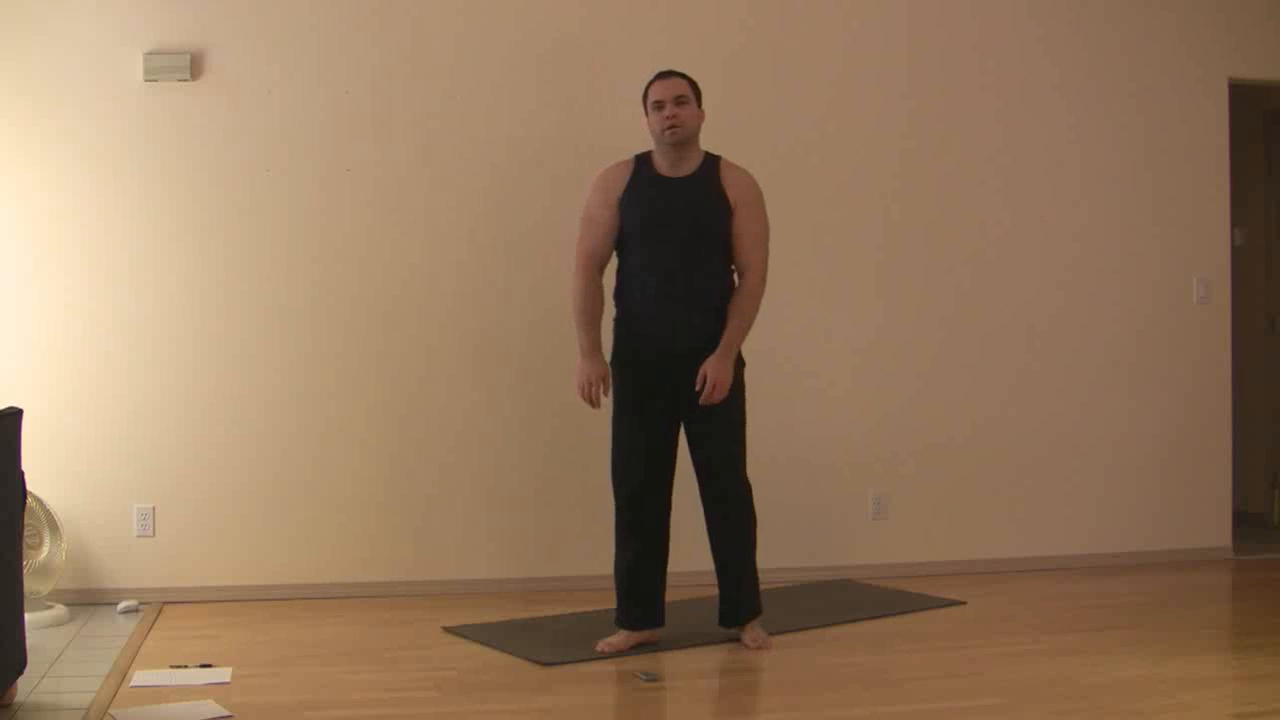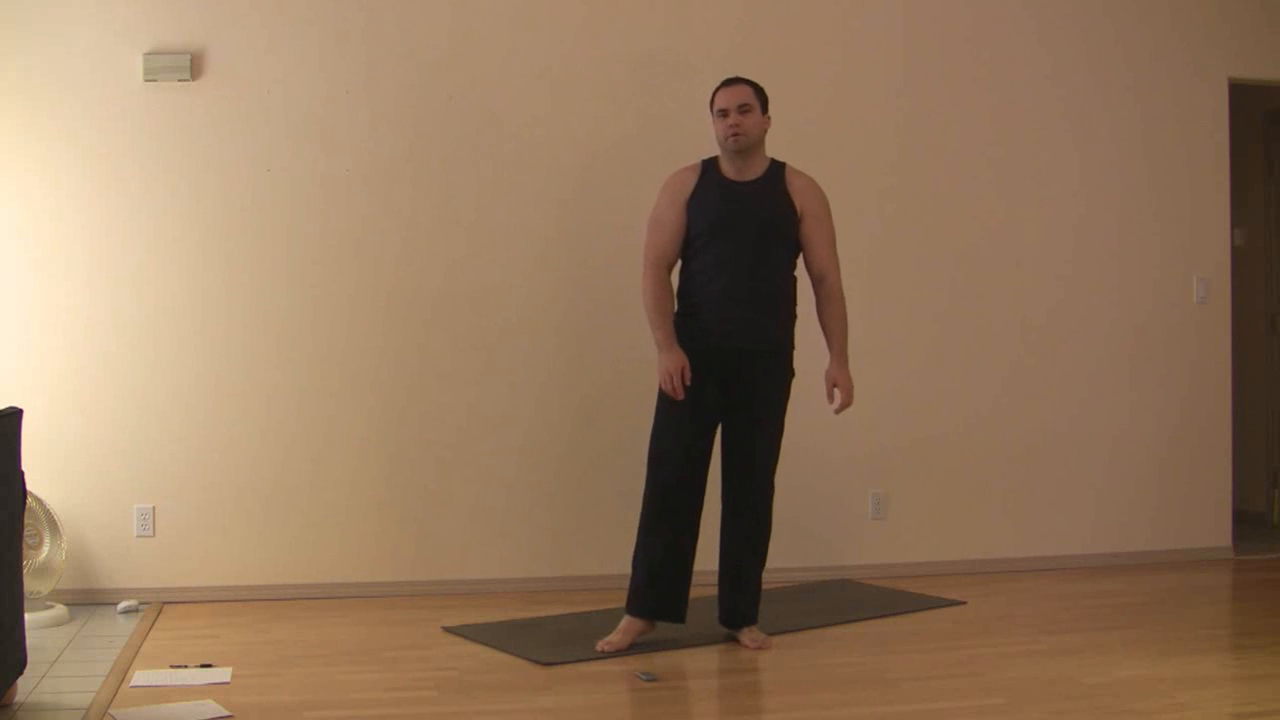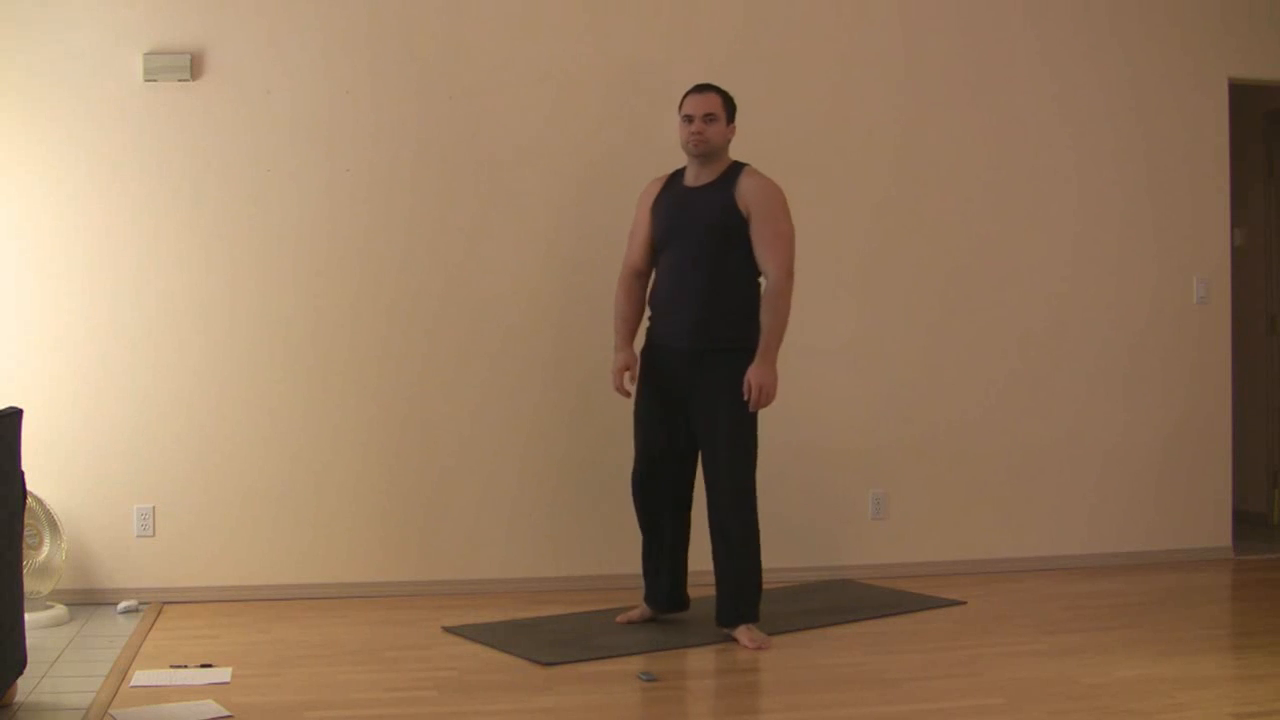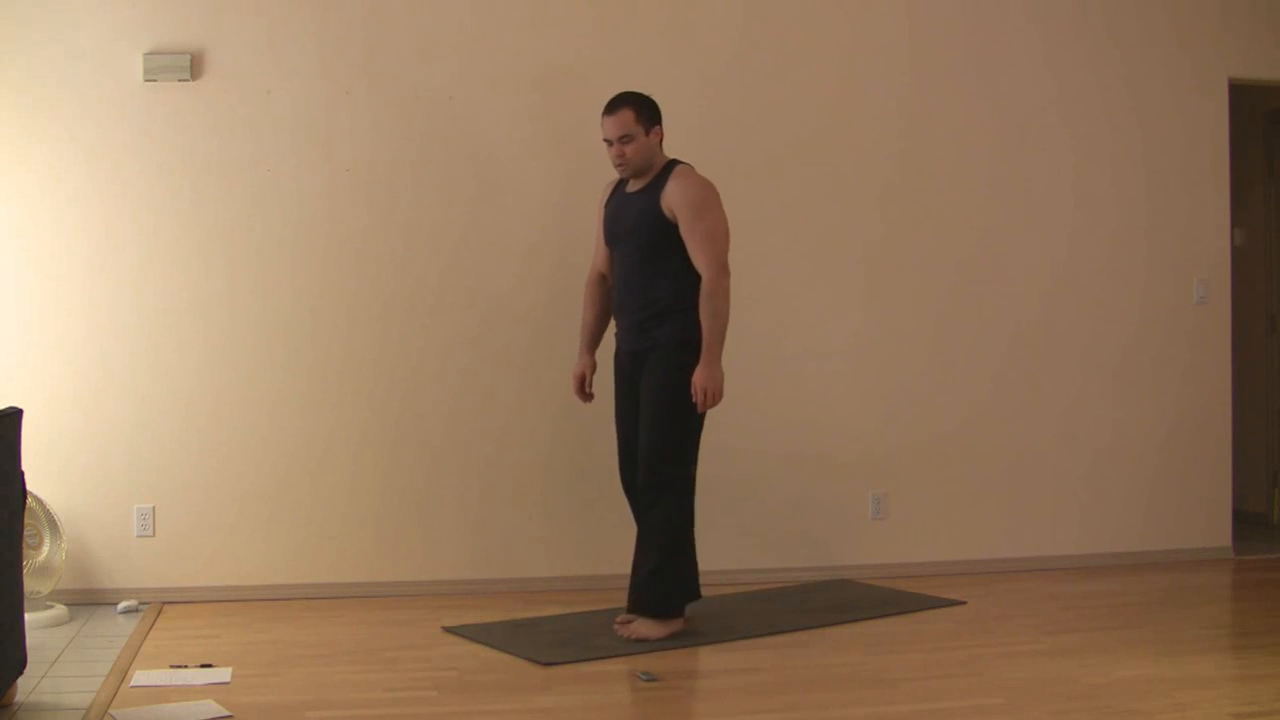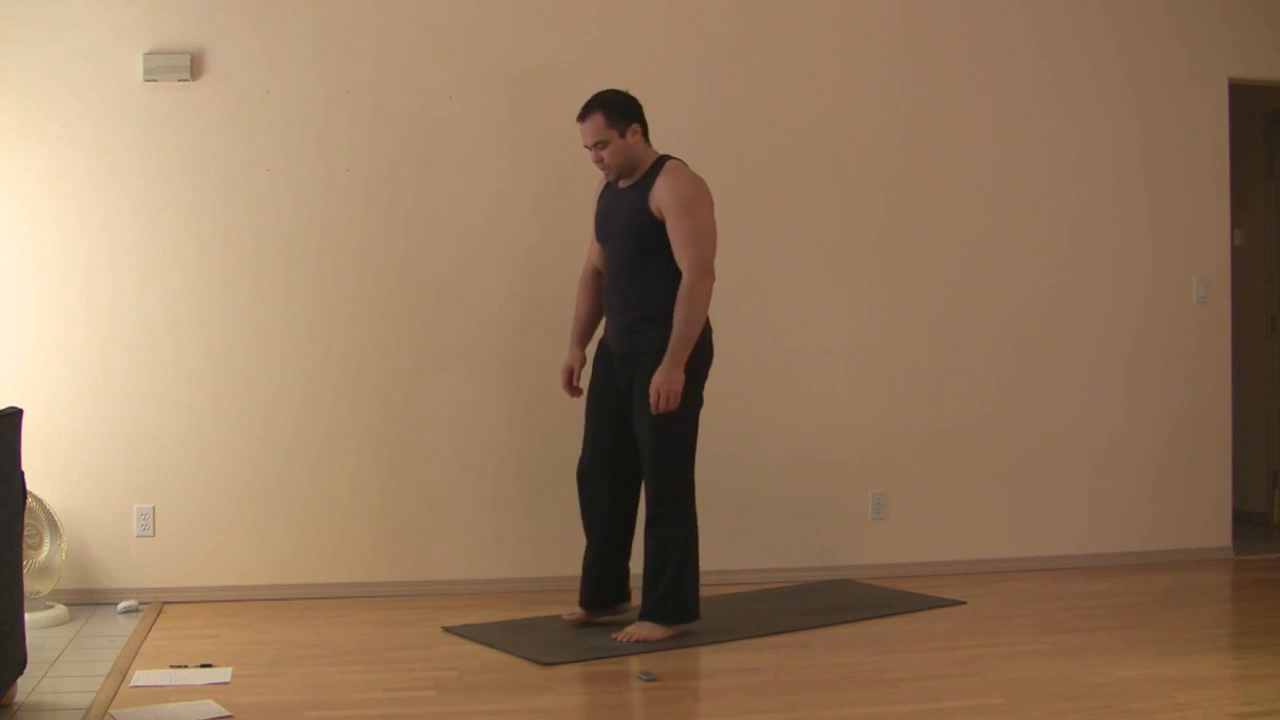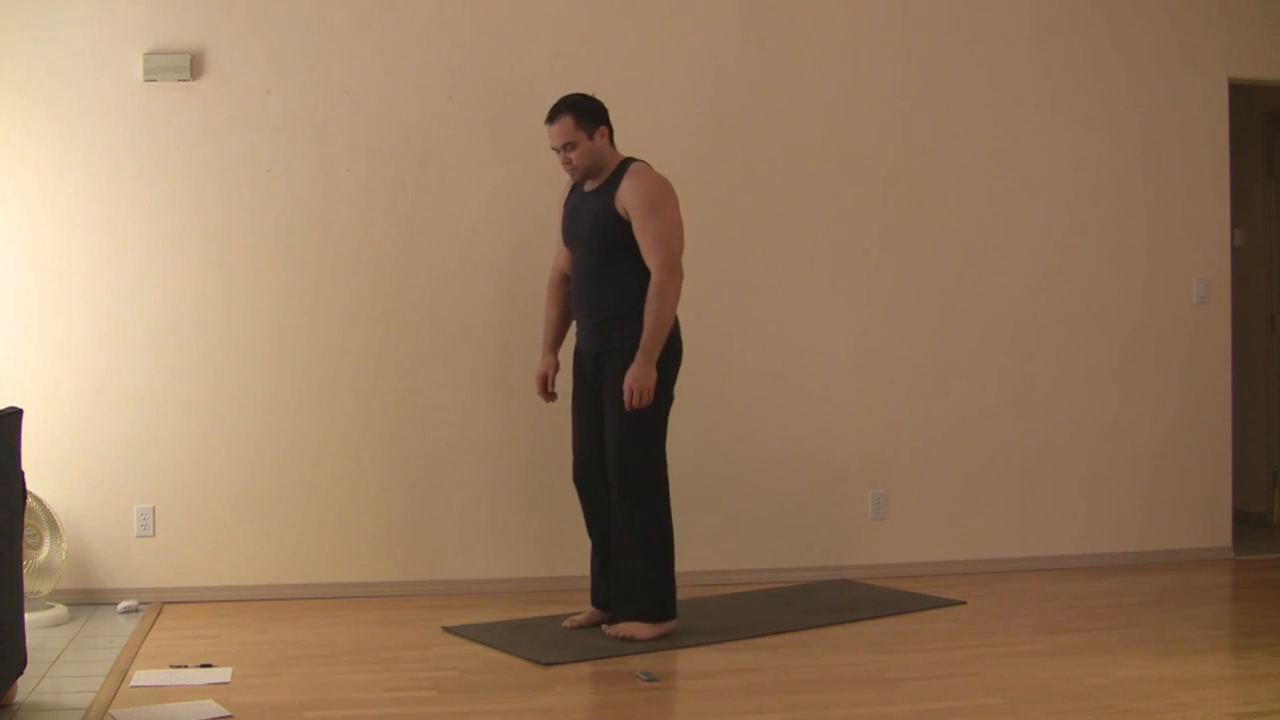
dt=0.7s
person 1, frame 1
left shoulder: (734, 184)
right shoulder: (617, 182)
left elbow: (752, 275)
right elbow: (587, 270)
left wrist: (726, 354)
right wrist: (589, 352)
left hip: (711, 360)
right hip: (640, 360)
left knee: (727, 488)
right knee: (637, 490)
left ankle: (743, 612)
right ankle: (638, 618)
person 1, frame 2
left shoulder: (799, 191)
right shoulder: (686, 184)
left elbow: (826, 279)
right elbow: (656, 269)
left wrist: (838, 358)
right wrist: (667, 347)
left hip: (766, 361)
right hip: (695, 356)
left knee: (751, 489)
right knee: (671, 480)
left ankle: (741, 615)
right ankle: (644, 609)
person 1, frame 3
left shoulder: (754, 191)
right shoulder: (658, 192)
left elbow: (778, 278)
right elbow: (633, 272)
left wrist: (766, 359)
right wrist: (624, 345)
left hip: (727, 361)
right hip: (662, 358)
left knee: (731, 486)
right knee: (653, 480)
left ankle: (741, 613)
right ankle: (663, 594)
person 1, frame 4
left shoulder: (686, 188)
right shoulder: (613, 196)
left elbow: (714, 274)
right elbow: (600, 276)
left wrist: (710, 360)
right wrist: (586, 351)
left hip: (677, 352)
right hip: (632, 351)
left knee: (662, 476)
right knee: (638, 477)
left ankle: (661, 606)
right ankle: (664, 595)
person 1, frame 5
left shoulder: (677, 185)
right shoulder: (609, 191)
left elbow: (698, 275)
left wrist: (676, 364)
right wrist: (577, 345)
left hip: (666, 358)
right hip: (616, 353)
left knee: (666, 484)
right knee: (599, 474)
left ankle: (669, 611)
right ankle: (603, 594)
person 1, frame 6
left shoulder: (642, 186)
right shoulder: (575, 193)
left elbow: (666, 274)
right elbow: (563, 276)
left wrist: (647, 361)
right wrist: (549, 350)
left hip: (637, 355)
right hip: (592, 353)
left knee: (634, 478)
right knee: (592, 478)
left ankle: (650, 609)
right ankle: (610, 598)
